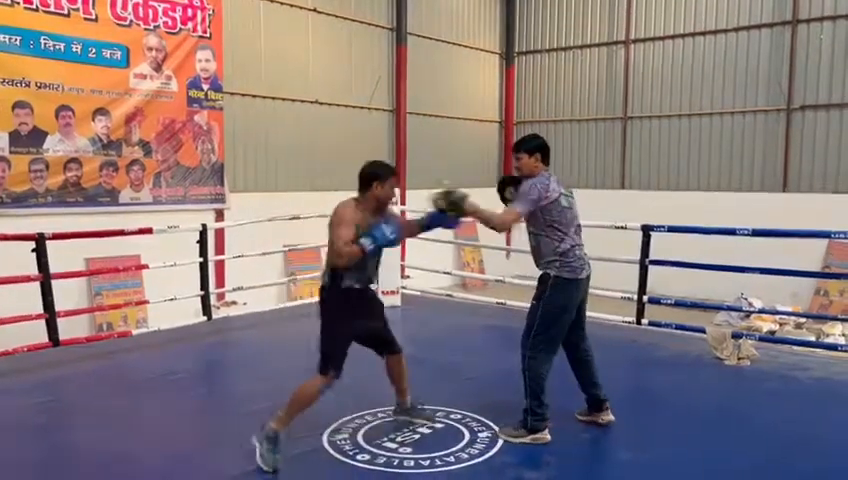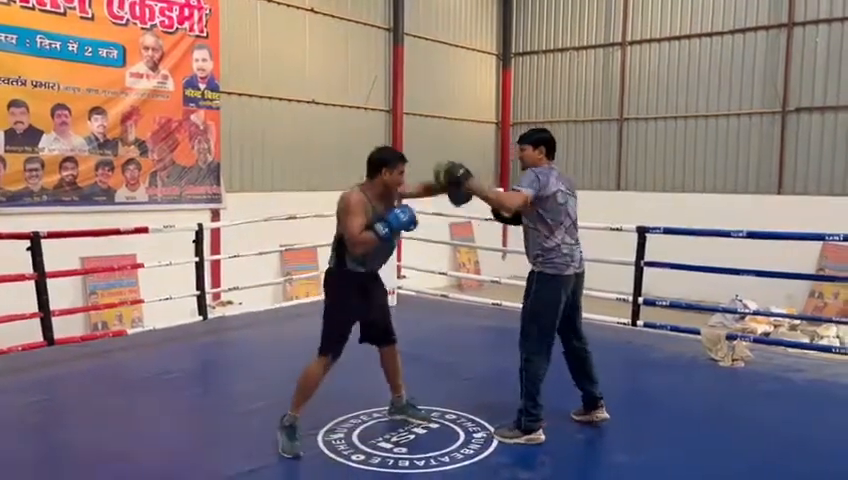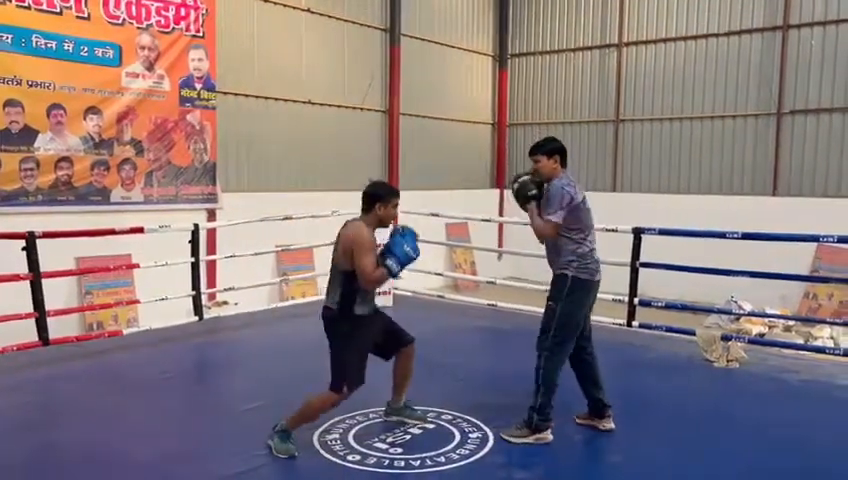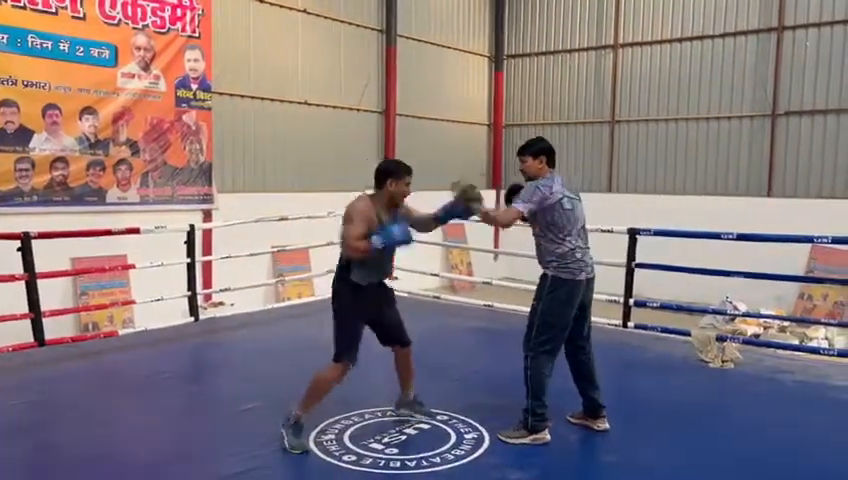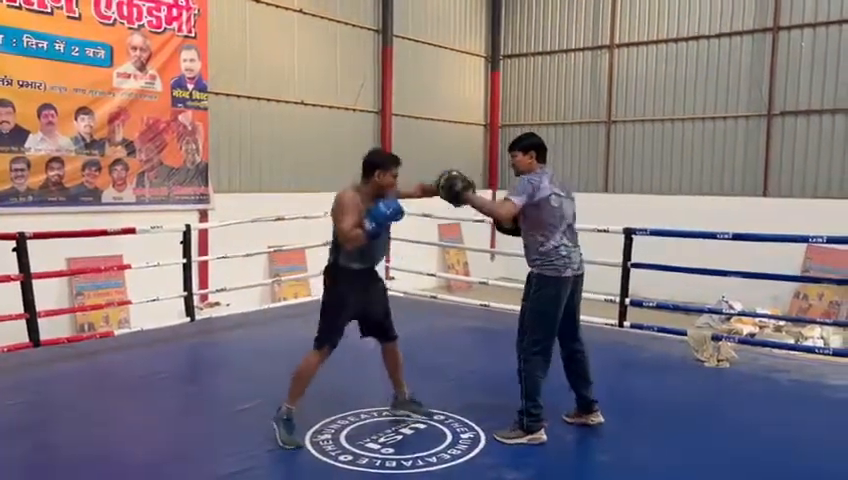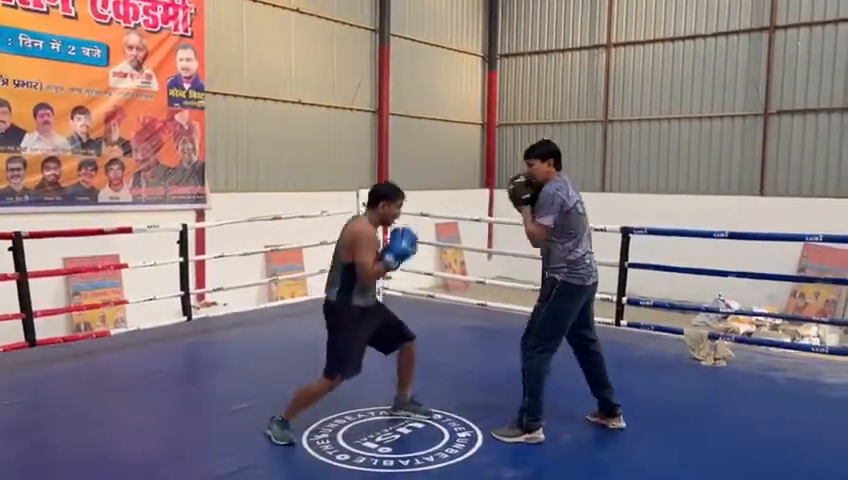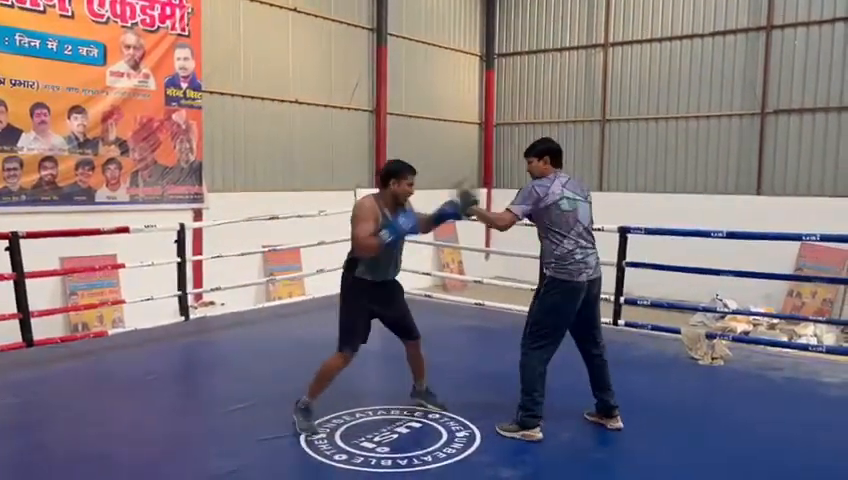
dt=0.4s
person 1, frame 1
left shoulder: (536, 186)
right shoulder: (557, 186)
left elbow: (503, 223)
left wrist: (465, 205)
right wrist: (514, 204)
left hip: (560, 276)
right hip: (578, 272)
left knee: (535, 346)
right knee: (575, 341)
left ankle: (535, 425)
right ankle: (599, 406)
person 1, frame 2
left shoulder: (537, 176)
right shoulder: (565, 181)
left elbow: (510, 202)
left wrist: (469, 182)
right wrist: (520, 218)
left hip: (549, 272)
right hip: (573, 268)
left knee: (534, 347)
right knee: (573, 338)
left ankle: (529, 425)
right ankle: (593, 403)
person 1, frame 3
left shoulder: (558, 188)
right shoulder: (566, 186)
left elbow: (545, 233)
right elbow: (557, 229)
left wrist: (531, 204)
right wrist: (535, 202)
left hip: (573, 276)
right hip: (585, 274)
left knee: (550, 347)
right knee: (580, 345)
left ankle: (538, 425)
right ankle: (600, 412)
person 1, frame 4
left shoulder: (540, 188)
right shoulder: (562, 188)
left elbow: (504, 218)
right wrist: (520, 208)
left hip: (561, 276)
right hip: (582, 273)
left knee: (538, 347)
right knee: (578, 344)
left ankle: (535, 425)
right ankle: (595, 413)
person 1, frame 5
left shoulder: (529, 182)
right shoulder: (560, 186)
left elbow: (504, 212)
left wrist: (467, 196)
right wrist: (523, 226)
left hip: (549, 274)
right hip: (573, 270)
left knee: (533, 348)
right knee: (571, 340)
left ankle: (531, 425)
right ankle: (588, 407)
person 1, frame 6
left shoulder: (552, 192)
right shoulder: (568, 189)
left elbow: (536, 238)
left wrist: (524, 208)
right wrist: (533, 203)
left hip: (566, 280)
right hip: (585, 278)
left knee: (535, 348)
right knee: (586, 343)
left ankle: (529, 425)
right ankle: (611, 411)
person 1, frame 7
left shoulder: (538, 189)
right shoulder: (580, 189)
left elbow: (502, 222)
left wrist: (473, 208)
left hip: (561, 278)
right hip: (591, 275)
left knee: (535, 347)
right knee: (592, 344)
left ankle: (529, 422)
right ankle: (608, 411)
person 2, frame 1
left shoulder: (378, 210)
right shoulder: (347, 211)
left elbow: (401, 230)
right elbow: (339, 258)
left wrist: (435, 219)
right wrist: (370, 241)
left hip: (362, 296)
right hip: (341, 300)
left knee: (393, 353)
right knee: (328, 375)
left ankle: (405, 406)
right ankle: (269, 434)
person 2, frame 2
left shoulder: (387, 194)
right shoulder: (354, 199)
left elbow: (411, 192)
right elbow: (356, 245)
left wrist: (441, 187)
right wrist: (387, 226)
left hip: (369, 280)
right hip: (344, 281)
left knee: (388, 343)
right knee: (326, 357)
left ankle: (399, 403)
right ankle: (289, 422)
person 2, frame 3
left shoulder: (363, 228)
right shoulder: (360, 233)
right elbow: (369, 280)
left wrist: (394, 247)
right wrist: (398, 259)
left hip: (363, 313)
right hip: (345, 319)
left knee: (406, 347)
right knee: (341, 391)
left ankle: (397, 406)
right ankle: (281, 432)
person 2, frame 4
left shoulder: (395, 207)
right shoulder: (361, 207)
left elbow: (423, 224)
right elbow: (351, 250)
left wrist: (454, 207)
right wrist: (383, 239)
left hip: (376, 288)
right hip: (352, 289)
left knee: (402, 345)
right knee: (343, 363)
left ankle: (407, 400)
right ankle: (294, 422)
person 2, frame 5
left shoulder: (385, 193)
right shoulder: (348, 198)
left elbow: (414, 191)
right elbow: (348, 241)
left wrist: (440, 188)
right wrist: (374, 220)
left hip: (368, 277)
right hip: (343, 279)
left knee: (389, 339)
right knee: (322, 349)
left ankle: (402, 398)
right ankle: (285, 415)
person 2, frame 6
left shoulder: (364, 225)
right shoulder: (363, 230)
right elbow: (369, 273)
left wrist: (394, 252)
right wrist: (395, 255)
left hip: (364, 305)
right hip: (345, 311)
left knee: (407, 342)
right knee: (334, 377)
left ankle: (404, 400)
right ankle: (280, 422)
person 2, frame 7
left shoulder: (400, 207)
right shoulder: (366, 206)
left elbow: (424, 225)
right elbow: (361, 248)
left wrist: (449, 210)
right wrist: (394, 233)
left hip: (384, 284)
right hip: (359, 285)
left knee: (412, 339)
right knee: (346, 353)
left ankle: (420, 390)
right ankle: (304, 405)
